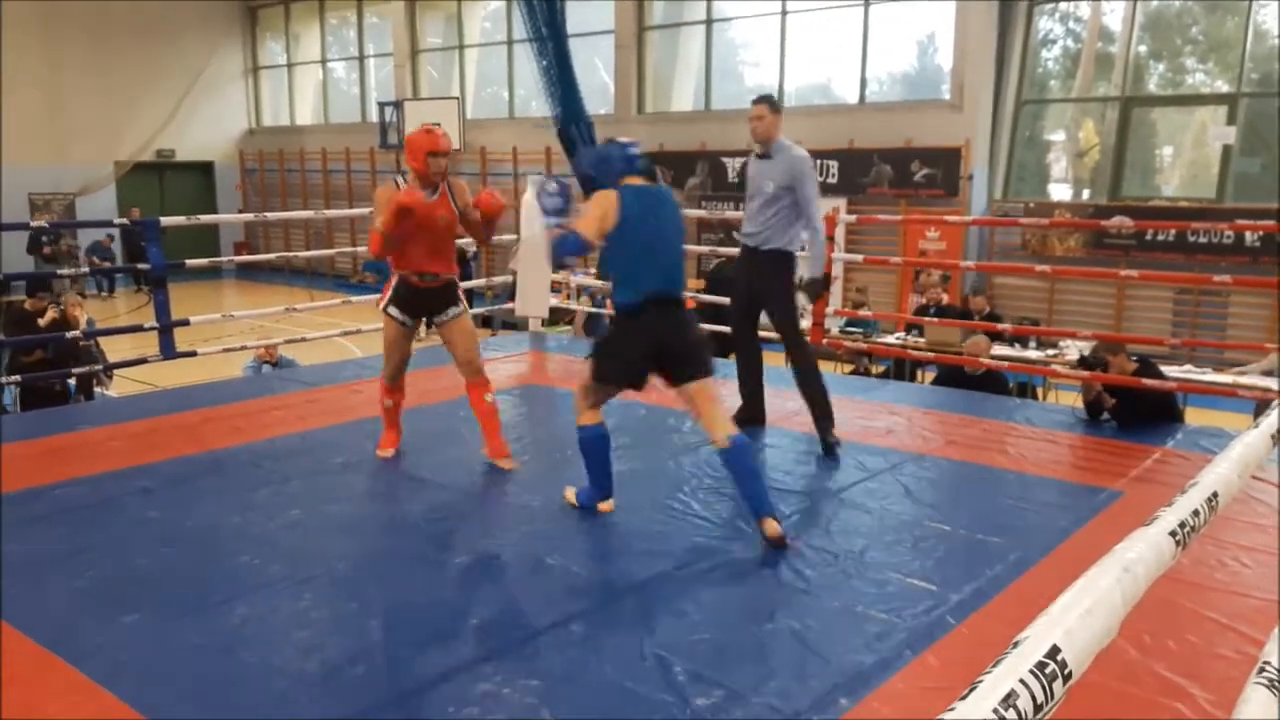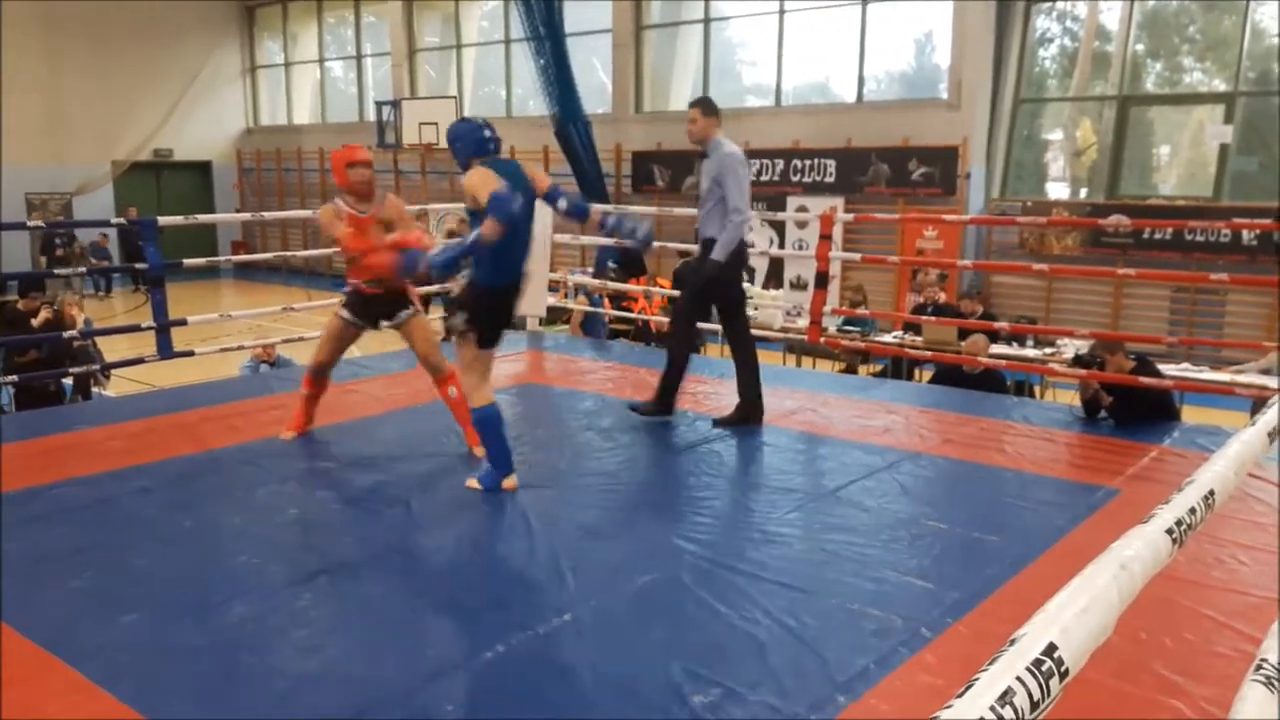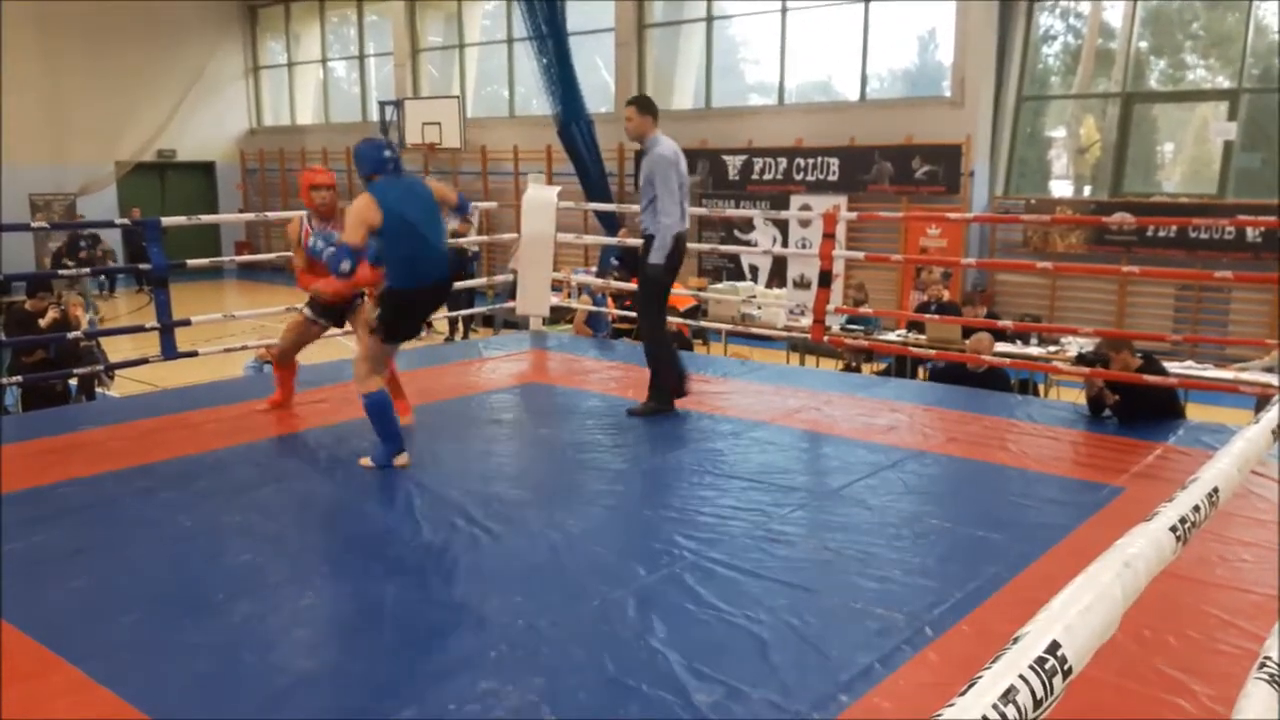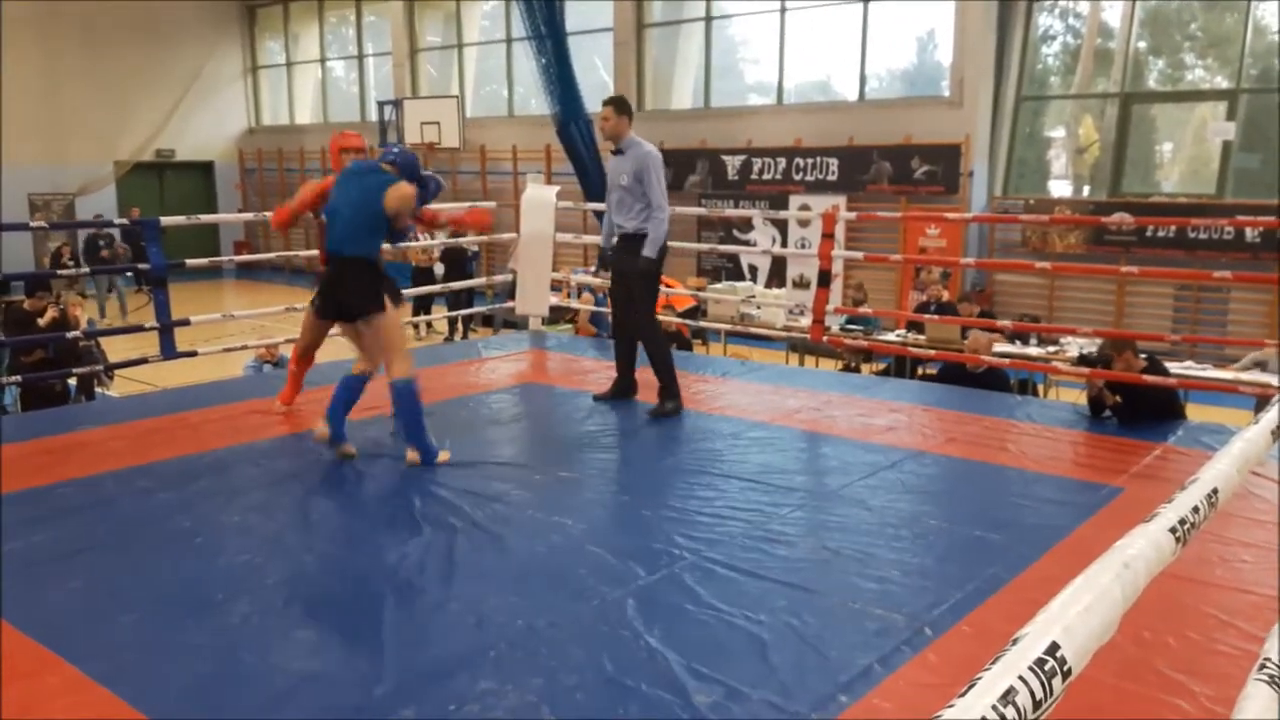
dt=0.5s
person 1, frame 1
left shoulder: (605, 201)
right shoulder: (669, 199)
left elbow: (568, 251)
right wrist: (597, 172)
left hip: (632, 325)
right hip: (675, 322)
left knee: (588, 403)
right knee: (717, 424)
left ankle: (597, 494)
right ankle: (766, 519)
person 1, frame 2
left shoulder: (475, 178)
right shoulder: (521, 172)
left elbow: (506, 208)
right elbow: (567, 204)
left wrist: (456, 251)
right wrist: (617, 225)
left hip: (487, 291)
right hip: (502, 282)
left knee: (474, 385)
left ankle: (501, 472)
person 1, frame 3
left shoulder: (364, 203)
right shoulder: (423, 185)
left elbow: (342, 266)
right elbow: (463, 206)
left wrist: (324, 250)
left hip: (407, 294)
right hip: (442, 282)
left knee: (366, 375)
left ankle: (392, 452)
person 1, frame 4
left shoulder: (349, 172)
right shoulder: (404, 191)
left hip: (335, 275)
right hip: (361, 273)
left knee: (369, 361)
right knee: (400, 362)
left ankle: (332, 425)
right ankle: (420, 447)
person 2, frame 1
left shoulder: (797, 160)
right shoulder: (755, 162)
left elbow: (813, 219)
left wrist: (815, 270)
left hip: (775, 261)
right hip: (748, 256)
left knee: (794, 343)
right knee: (742, 335)
left ankle: (825, 427)
right ankle: (751, 410)
person 2, frame 2
left shoulder: (729, 156)
right shoulder: (712, 159)
left elbow: (739, 215)
left wrist: (717, 258)
right wrist: (707, 254)
left hip: (723, 254)
right hip: (715, 252)
left knee: (683, 321)
right knee: (736, 329)
left ankle: (664, 400)
right ankle: (749, 407)
person 2, frame 3
left shoulder: (661, 155)
right shoulder: (659, 152)
left elbow: (668, 214)
left wrist: (656, 259)
left hip: (661, 245)
right hip: (659, 244)
left knee: (650, 319)
right knee: (652, 316)
left ankle: (661, 396)
right ankle: (673, 381)
person 2, frame 4
left shoulder: (646, 155)
right shoulder: (614, 160)
left elbow: (660, 210)
left wrist: (650, 254)
right wrist: (605, 245)
left hip: (645, 247)
right hip: (624, 245)
left knee: (643, 318)
right knee: (621, 316)
left ankle: (670, 395)
right ankle: (625, 382)
person 3, frame 1
left shoulder: (456, 191)
right shoulder: (390, 195)
left elbow: (481, 238)
right elbow: (378, 251)
left wrist: (491, 217)
right wrist: (394, 218)
left hip: (446, 289)
right hip: (405, 290)
left knee: (473, 367)
right knee: (394, 370)
left ankle: (496, 445)
right ankle: (391, 433)
person 3, frame 2
left shoulder: (390, 204)
right shoulder: (329, 213)
left elbow: (417, 243)
right elbow: (355, 248)
left wrist: (389, 260)
right wrist: (397, 240)
left hip: (397, 293)
right hip: (360, 295)
left knee: (435, 362)
right knee: (320, 363)
left ankle: (471, 432)
right ankle: (303, 418)
person 3, frame 3
right shoulder: (297, 229)
right elbow: (302, 277)
right wrist: (324, 288)
left hip: (356, 297)
right hip: (323, 298)
right knee: (280, 351)
left ankle: (400, 404)
right ankle: (283, 395)
person 3, frame 4
right shoulder: (318, 191)
left elbow: (420, 215)
right elbow: (280, 222)
left wrist: (457, 219)
right wrist: (315, 195)
right knee: (306, 345)
right ankle: (290, 391)
